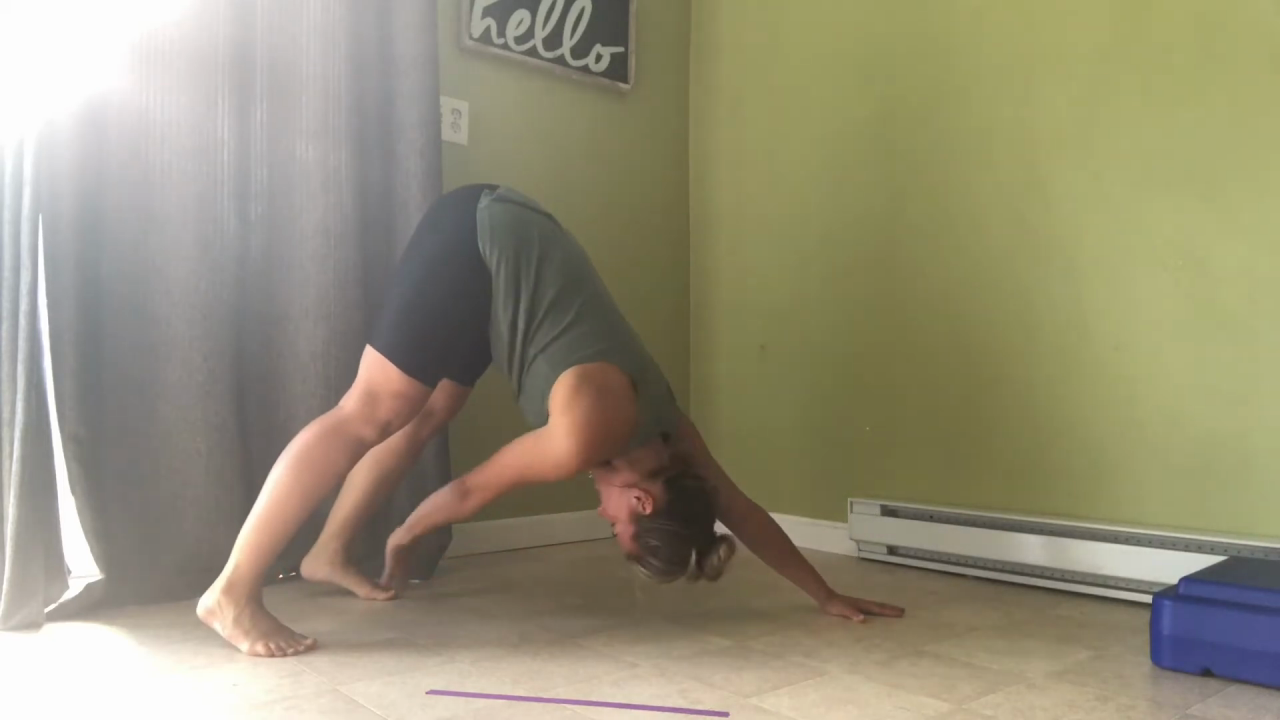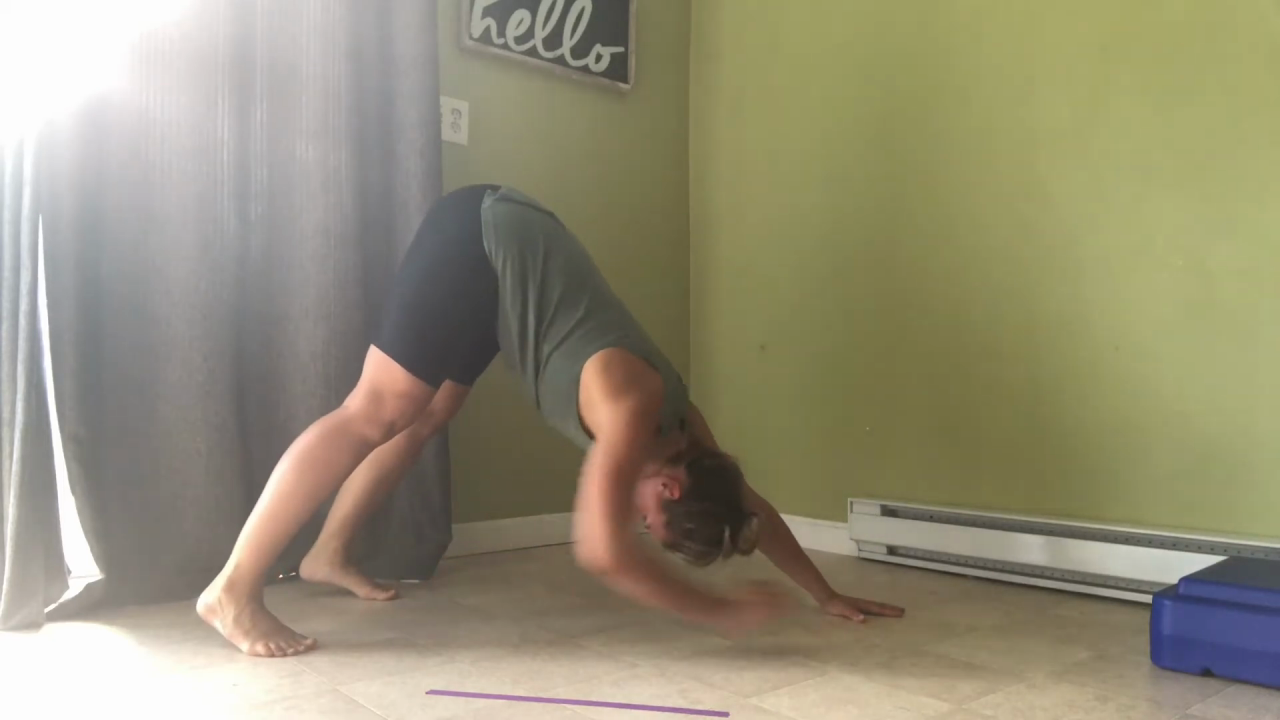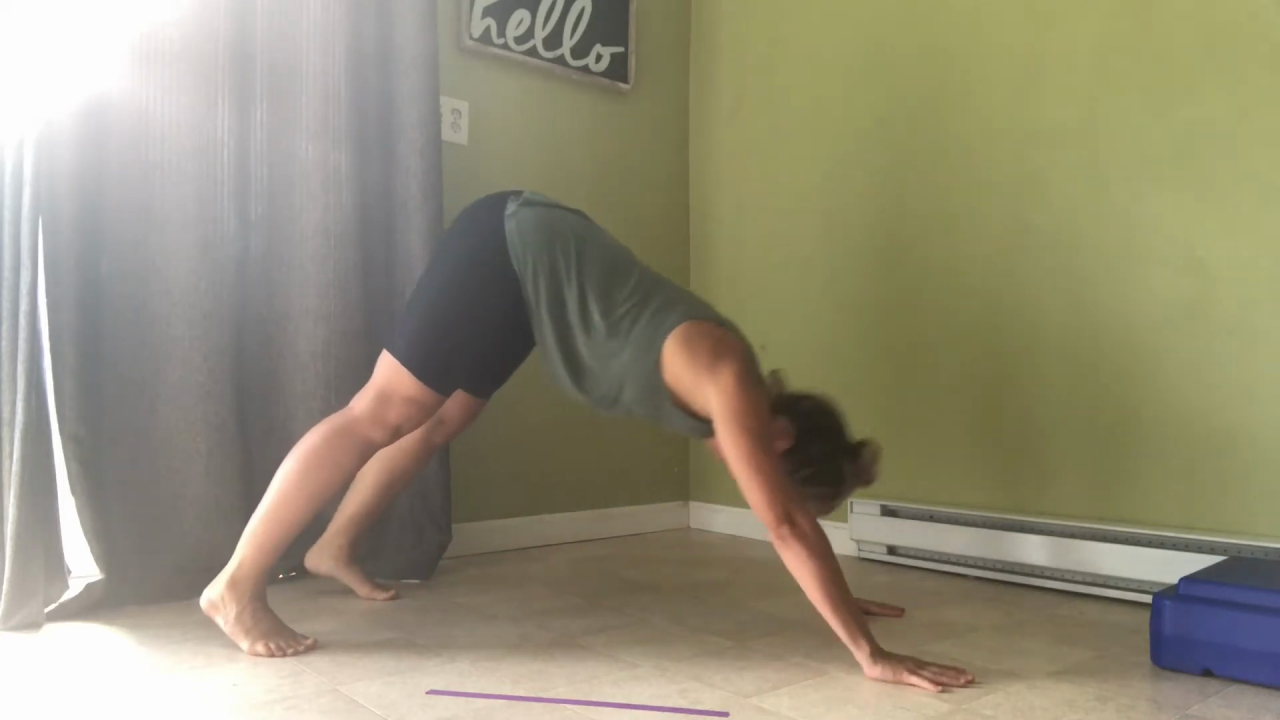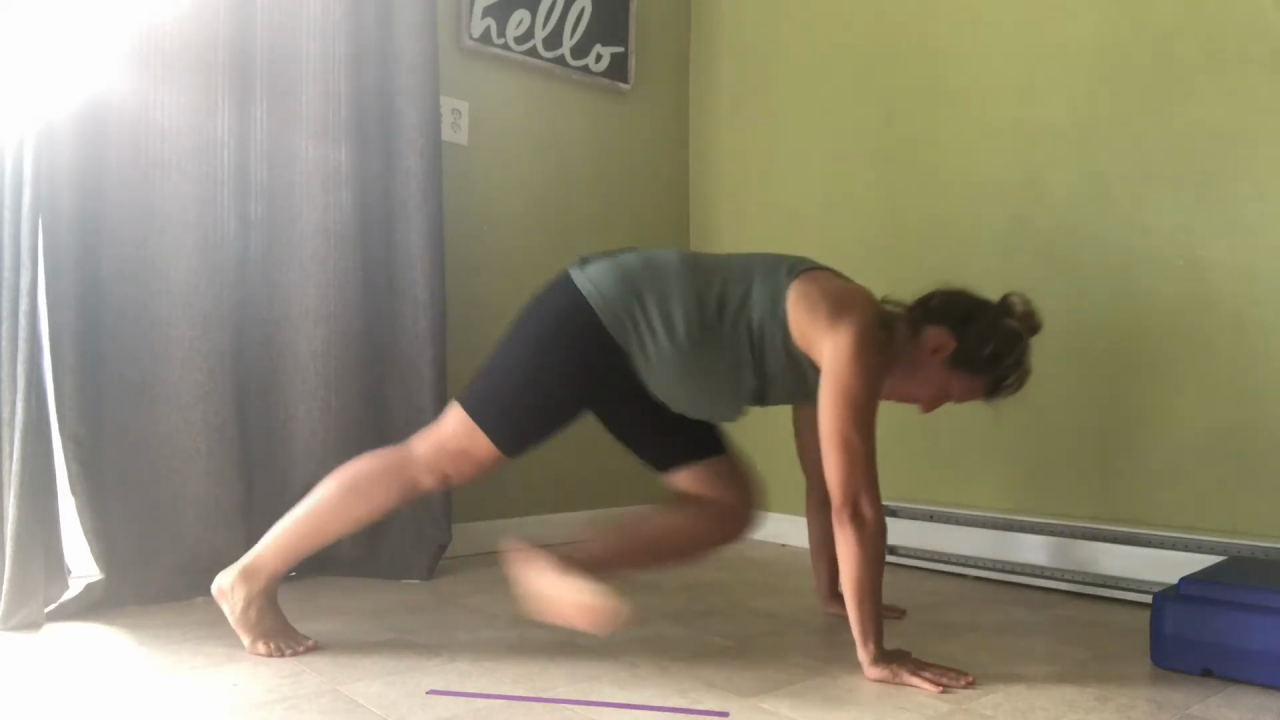
dt=0.5s
person 1, frame 1
left shoulder: (666, 431)
right shoulder: (589, 434)
left elbow: (739, 508)
right elbow: (473, 491)
left wrist: (825, 595)
right wrist: (402, 538)
left hip: (500, 247)
right hip: (478, 238)
left knee: (426, 413)
right knee: (367, 415)
left ankle: (329, 553)
right ankle: (232, 592)
person 1, frame 2
left shoulder: (678, 423)
right shoulder: (634, 412)
left elbow: (750, 504)
right elbow: (603, 551)
left wrist: (828, 595)
right wrist: (716, 609)
left hip: (503, 246)
right hip: (480, 239)
left knee: (422, 417)
right knee: (372, 417)
left ankle: (328, 554)
right ankle: (234, 590)
person 1, frame 3
left shoulder: (750, 398)
right shoulder: (729, 385)
left elbow: (791, 518)
right elbow: (786, 525)
left wrist: (840, 600)
right wrist: (869, 653)
left hip: (527, 263)
right hip: (508, 247)
left knee: (439, 417)
right knee: (381, 414)
left ankle: (335, 549)
right ankle: (236, 588)
person 1, frame 4
left shoulder: (836, 354)
right shoulder: (858, 335)
left elbow: (822, 485)
right elbow: (854, 507)
left wrist: (835, 593)
right wrist: (873, 652)
left hip: (629, 351)
right hip: (598, 318)
left knee: (728, 505)
right knee: (437, 459)
left ankle: (562, 563)
right ankle: (250, 580)
